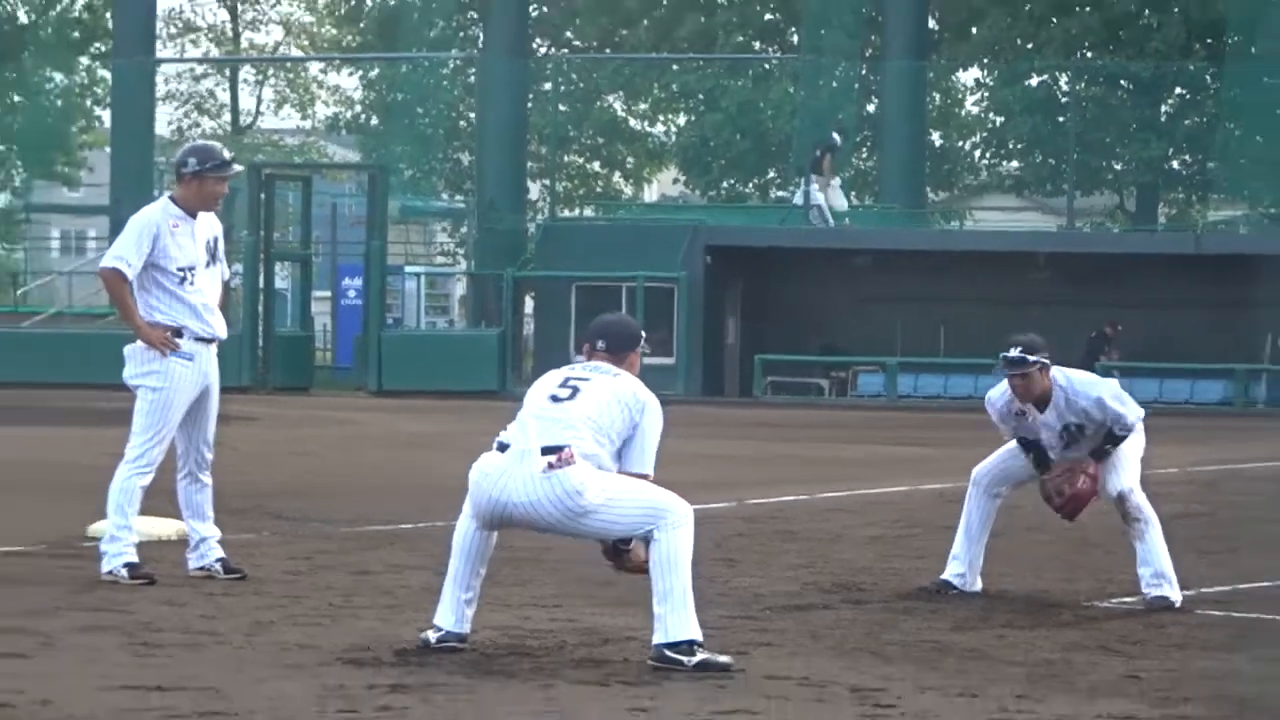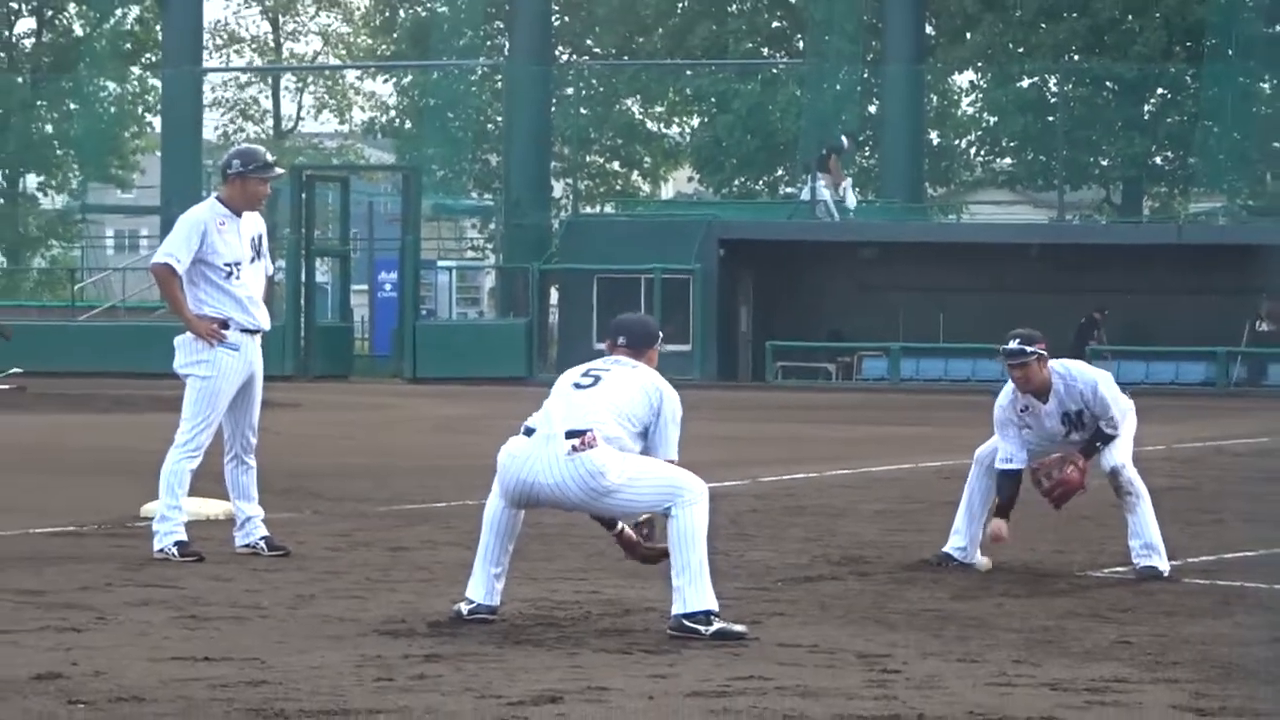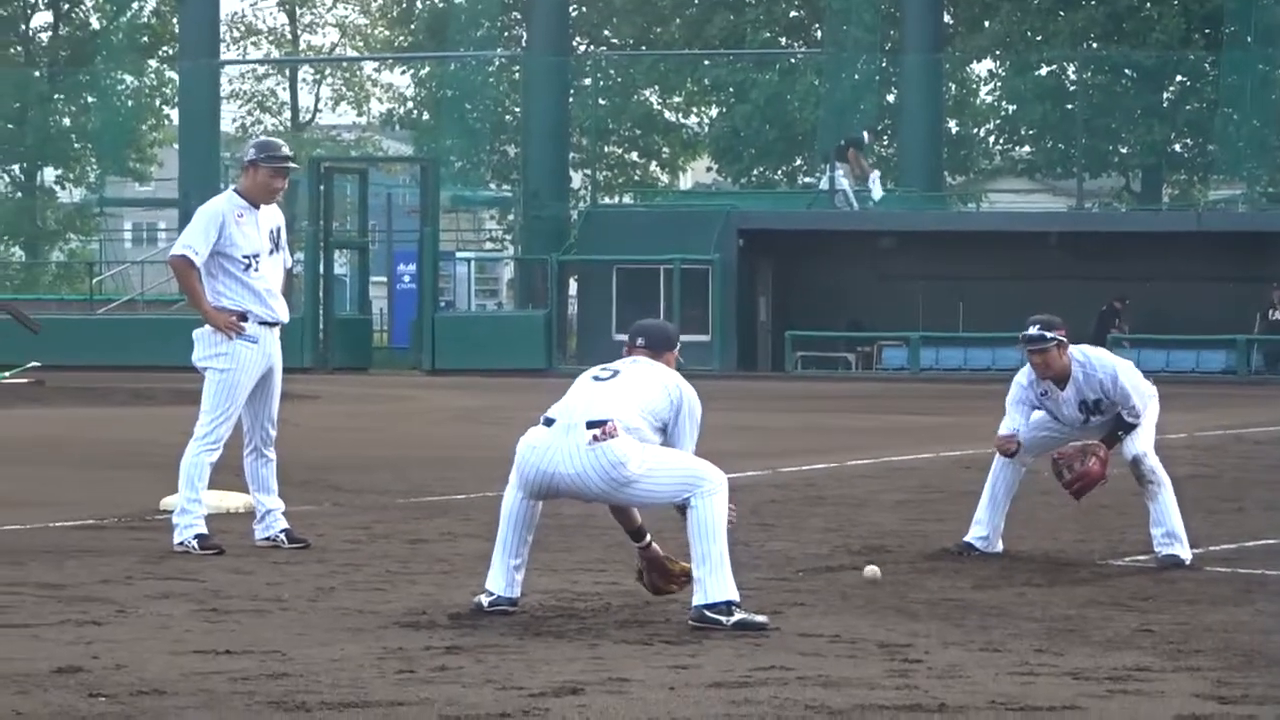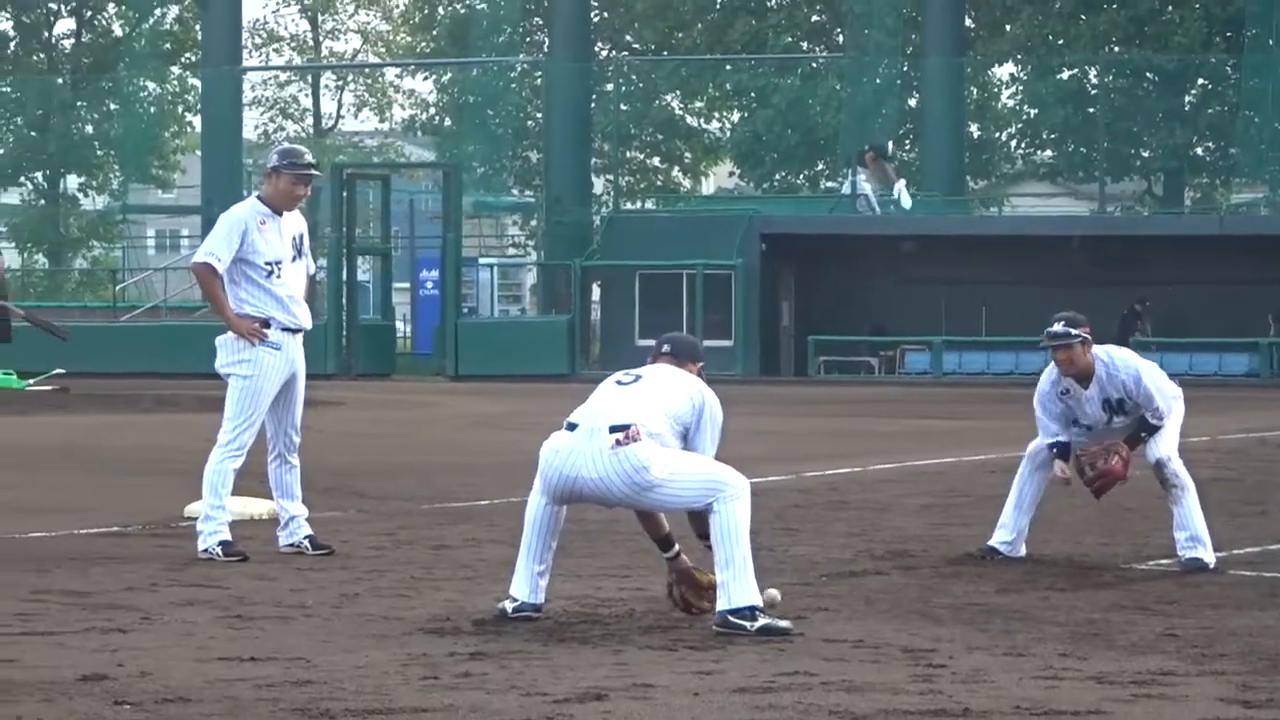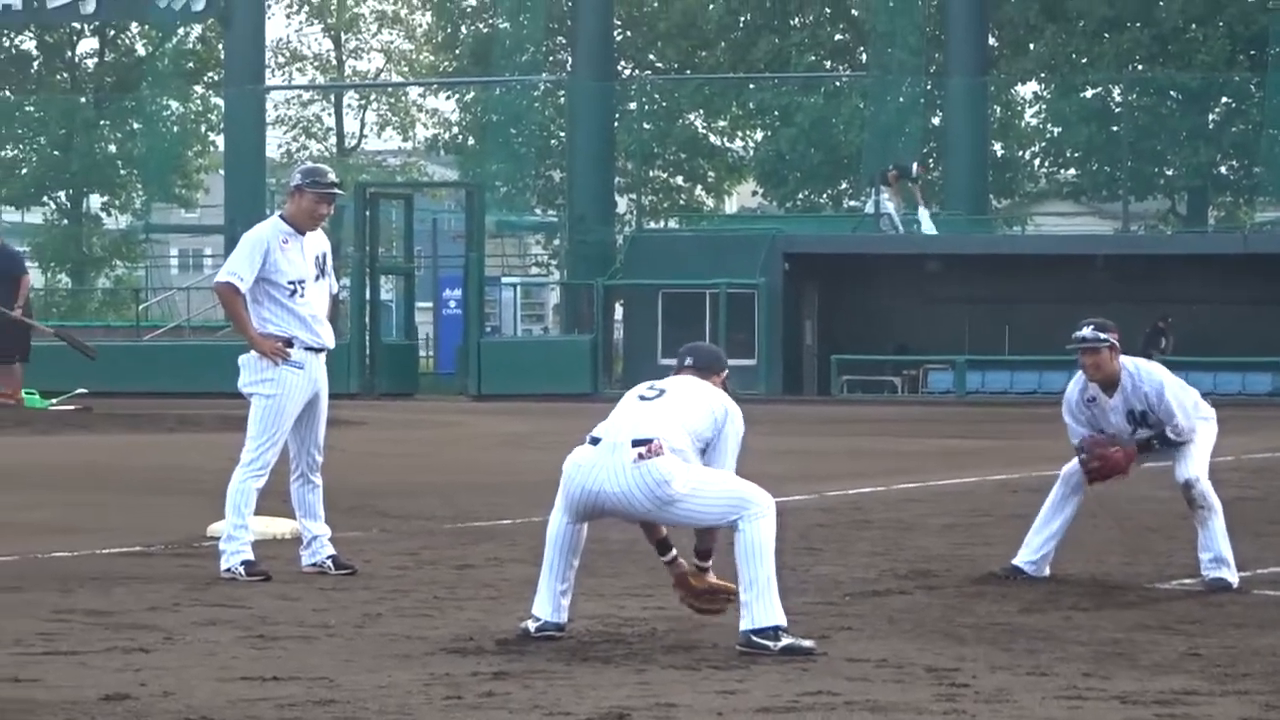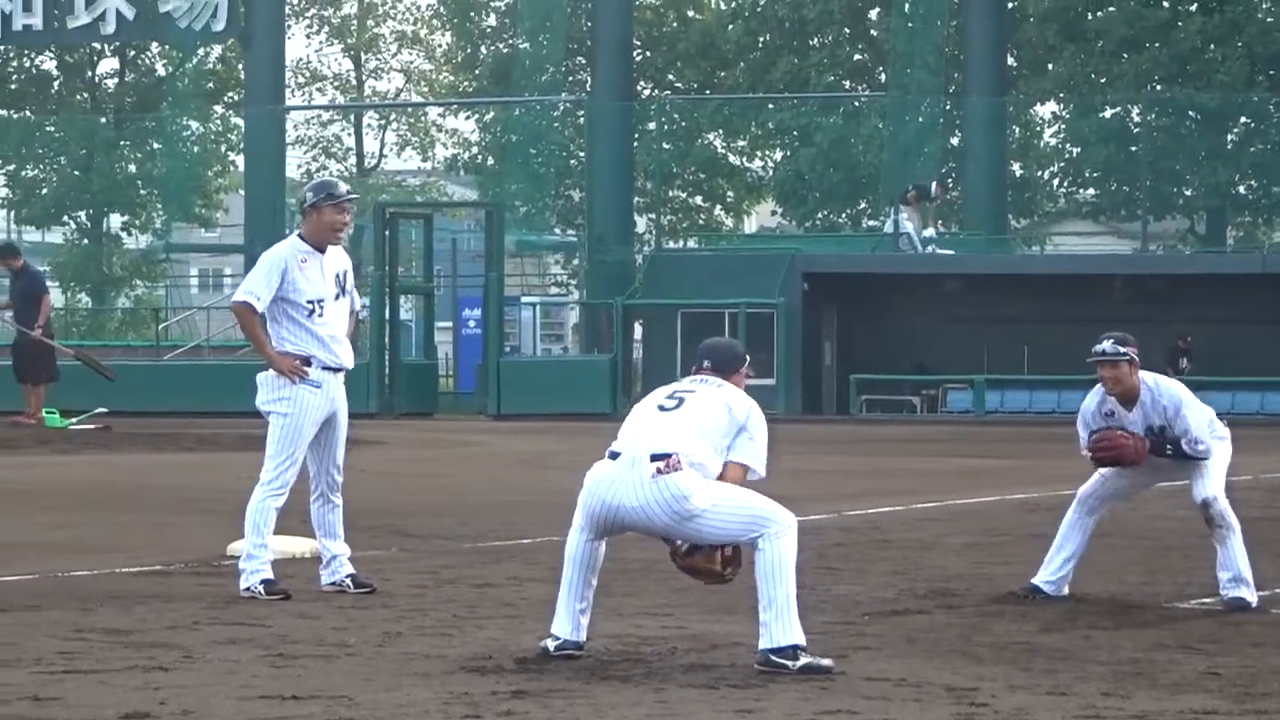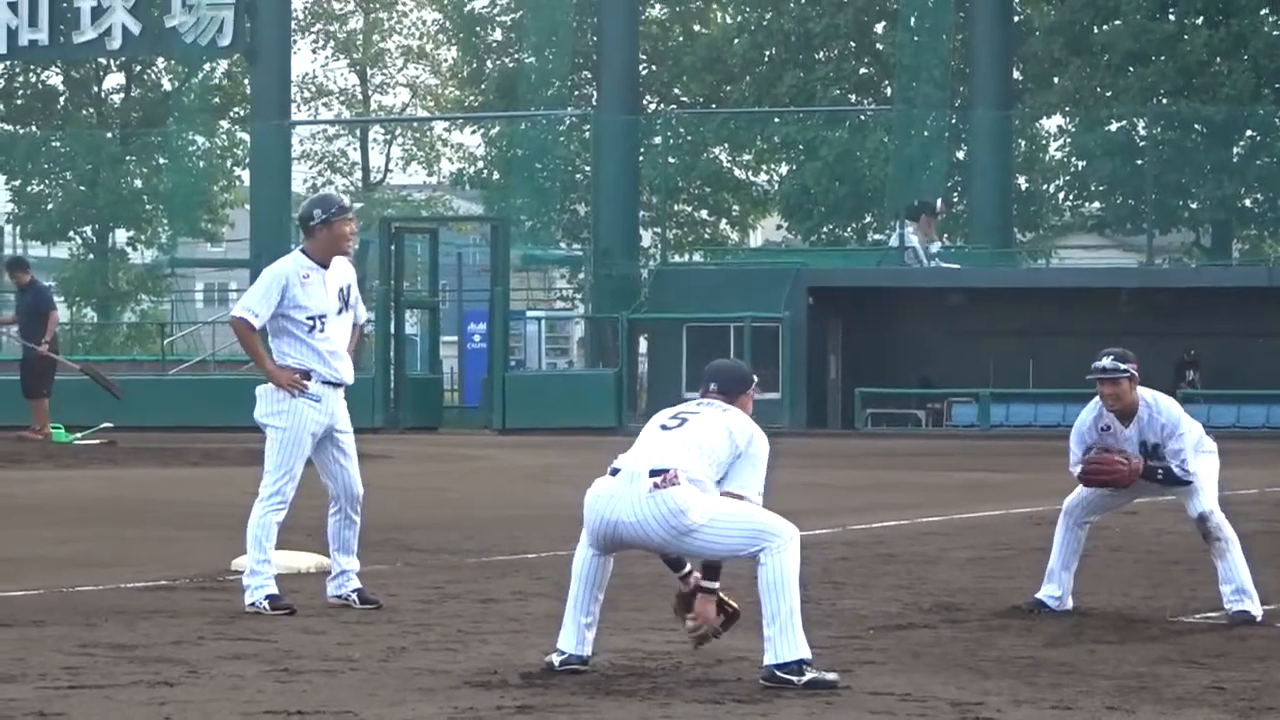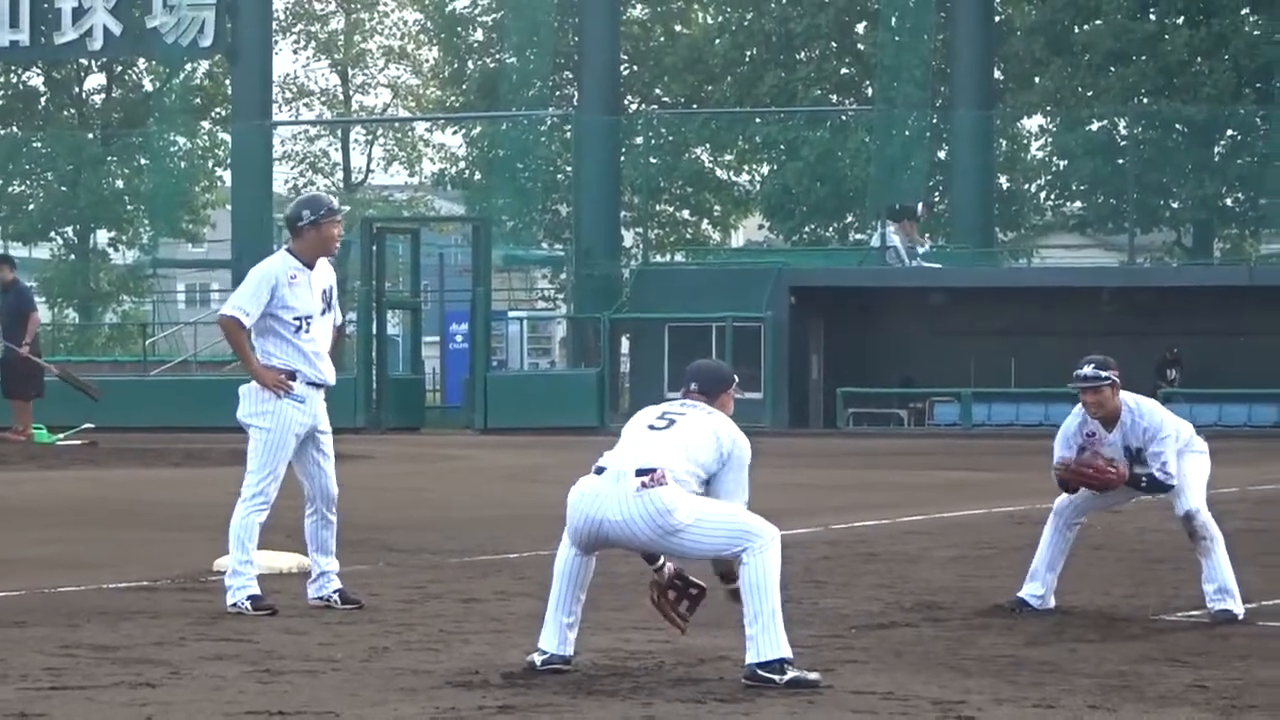
dt=0.3s
person 1, frame 1
left shoulder: (211, 224)
right shoulder: (153, 220)
right elbow: (111, 270)
right wrist: (141, 328)
left hip: (207, 355)
right hip: (170, 356)
left knee: (199, 461)
right knee: (142, 457)
left ankle: (205, 552)
right ankle: (117, 555)
person 1, frame 2
left shoulder: (256, 222)
right shoulder: (201, 218)
right elbow: (162, 266)
right wrist: (189, 320)
left hip: (251, 345)
right hip: (217, 346)
left knee: (243, 445)
right knee: (191, 441)
left ankle: (249, 531)
right ankle: (168, 534)
person 1, frame 3
left shoulder: (274, 214)
right shoulder: (219, 210)
right elbow: (180, 258)
right wrist: (208, 312)
left hip: (270, 338)
right hip: (236, 339)
left knee: (263, 438)
right knee: (210, 435)
left ankle: (270, 524)
right ankle: (188, 528)
person 1, frame 4
left shoulder: (297, 222)
right shoulder: (241, 217)
right elbow: (202, 265)
right wrist: (230, 319)
left hip: (294, 344)
right hip: (258, 346)
left knee: (287, 445)
right knee: (234, 442)
left ankle: (294, 530)
right ankle: (212, 534)
person 1, frame 5
left shoulder: (319, 241)
right shoulder: (263, 237)
right elbow: (225, 285)
right wrist: (254, 338)
left hip: (316, 364)
right hip: (282, 365)
left knee: (309, 464)
right knee: (256, 462)
left ankle: (316, 550)
right ankle: (235, 554)
person 1, frame 6
left shoulder: (340, 258)
right shoulder: (282, 256)
right elbow: (242, 304)
right wrist: (272, 357)
left hip: (335, 382)
right hip: (299, 384)
left knee: (330, 483)
right knee: (276, 480)
left ankle: (337, 569)
right ankle: (255, 573)
person 1, frame 7
left shoulder: (344, 271)
right shoulder: (284, 272)
right elbow: (241, 320)
right wrist: (271, 371)
left hip: (335, 397)
right hip: (298, 398)
left knee: (349, 494)
right knee: (276, 496)
left ankle: (344, 582)
right ankle: (259, 589)
person 1, frame 8
left shoulder: (325, 273)
right shoulder: (272, 271)
right elbow: (229, 318)
right wrist: (256, 370)
left hip: (315, 398)
right hip: (281, 399)
left knee: (324, 495)
right knee: (258, 495)
left ankle: (325, 584)
right ankle: (241, 589)
person 2, frame 1
left shoulder: (547, 379)
right shoulder: (639, 395)
right elbow: (635, 483)
left hip: (496, 478)
right hip: (559, 485)
left knee: (477, 513)
right knee: (674, 515)
left ankle: (449, 628)
right ankle: (676, 644)
person 2, frame 2
left shoulder: (573, 373)
right shoulder: (658, 386)
right elbow: (661, 471)
left wrist: (613, 525)
right wrist: (690, 505)
left hip: (522, 461)
right hip: (583, 464)
left knee: (506, 490)
right knee: (690, 491)
left ankle: (480, 601)
right ankle: (693, 614)
person 2, frame 3
left shoulder: (592, 374)
right shoulder: (677, 384)
right elbow: (677, 473)
left wrist: (643, 541)
right wrist: (710, 506)
left hip: (542, 452)
right hip: (602, 455)
left knee: (523, 482)
right knee: (709, 483)
left ankle: (500, 592)
right ankle: (715, 605)
person 2, frame 4
left shoulder: (615, 380)
right shoulder: (701, 392)
right elbow: (694, 483)
left wrist: (672, 553)
right wrist: (710, 540)
left hip: (564, 457)
right hip: (624, 458)
left knee: (548, 488)
right knee: (731, 488)
left ankle: (524, 598)
right ankle: (739, 610)
person 2, frame 5
left shoulder: (638, 391)
right shoulder: (724, 404)
right elbow: (711, 495)
left wrist: (668, 556)
right wrist: (703, 562)
left hip: (586, 469)
right hip: (646, 473)
left knee: (569, 508)
right knee: (756, 506)
left ankle: (547, 617)
right ankle: (762, 630)
person 2, frame 6
left shoulder: (656, 395)
right shoulder: (744, 405)
right elbow: (732, 479)
left wrist: (667, 531)
right wrist: (718, 541)
left hip: (606, 483)
right hip: (667, 486)
left knee: (586, 526)
right knee: (778, 525)
left ankle: (566, 637)
right ankle: (781, 649)
person 2, frame 7
left shoulder: (665, 415)
right shoulder: (747, 430)
right elbow: (729, 509)
left wrist: (683, 572)
right wrist: (709, 588)
left hip: (606, 499)
right hip: (665, 503)
left knee: (595, 542)
right knee: (780, 537)
left ankle: (571, 651)
right ankle: (786, 665)
person 2, frame 8
left shoulder: (645, 415)
right shoulder: (730, 433)
right elbow: (724, 520)
left wrist: (657, 564)
right wrist: (734, 585)
left hip: (590, 499)
right hip: (651, 503)
left knee: (577, 541)
right knee: (762, 538)
left ankle: (553, 650)
right ankle: (767, 663)
person 3, frame 1
left shoulder: (1084, 390)
right shoulder: (999, 401)
left elbow: (1129, 418)
left wrist: (1094, 461)
right wrist: (1045, 470)
left hip: (1109, 436)
right hip: (1048, 444)
left knee: (1125, 491)
right knee: (984, 478)
left ankle: (1161, 588)
right ankle: (960, 577)
person 3, frame 2
left shoulder: (1084, 379)
right shoulder: (1007, 403)
left elbow: (1114, 420)
right elbow: (1009, 463)
left wrist: (1081, 458)
right wrist: (1001, 516)
left hip: (1105, 422)
right hip: (1045, 431)
left knee: (1119, 467)
right knee: (985, 458)
left ankle: (1150, 559)
right ankle: (962, 550)
person 3, frame 3
left shoulder: (1103, 367)
right shoulder: (1025, 383)
left elbow: (1135, 409)
right elbow: (1012, 430)
left wrist: (1103, 448)
right wrist: (1008, 444)
left hip: (1129, 406)
right hip: (1066, 418)
left knee: (1140, 455)
right knee: (1008, 447)
left ankle: (1172, 548)
right ankle: (982, 539)
person 3, frame 4
left shoulder: (1126, 367)
right shoulder: (1049, 384)
left elbow: (1159, 412)
right elbow: (1055, 434)
left wrist: (1125, 448)
right wrist: (1060, 461)
left hip: (1157, 408)
right hip: (1092, 421)
left knee: (1163, 459)
right knee: (1036, 454)
left ankle: (1196, 551)
right ankle: (1006, 543)
person 3, frame 5
left shoulder: (1151, 379)
right shoulder: (1077, 392)
left elbow: (1182, 430)
right elbow: (1085, 439)
left wrist: (1134, 450)
left hip: (1190, 422)
right hip: (1127, 436)
left knee: (1191, 478)
right knee: (1071, 476)
left ankle: (1219, 570)
right ankle: (1030, 563)
person 3, frame 6
left shoulder: (1170, 394)
right shoulder: (1094, 404)
left elbow: (1200, 448)
left wrist: (1149, 447)
left hip: (1202, 442)
left knee: (1210, 498)
right knee: (1088, 497)
left ankle: (1239, 590)
right ankle: (1050, 582)
person 3, frame 7
left shoulder: (1166, 412)
right shoulder: (1090, 417)
left elbow: (1186, 473)
right elbow: (1081, 470)
left wrist: (1140, 469)
left hip: (1191, 458)
left knee: (1206, 513)
right knee: (1073, 509)
left ankle: (1243, 603)
right ankle: (1054, 596)
person 3, frame 8
left shoulder: (1150, 417)
right shoulder: (1075, 425)
left elbow: (1166, 481)
right elbow: (1071, 484)
left wrist: (1128, 479)
left hip: (1182, 454)
left knee: (1192, 511)
right knee: (1064, 509)
left ankle: (1225, 602)
right ankle: (1036, 595)
